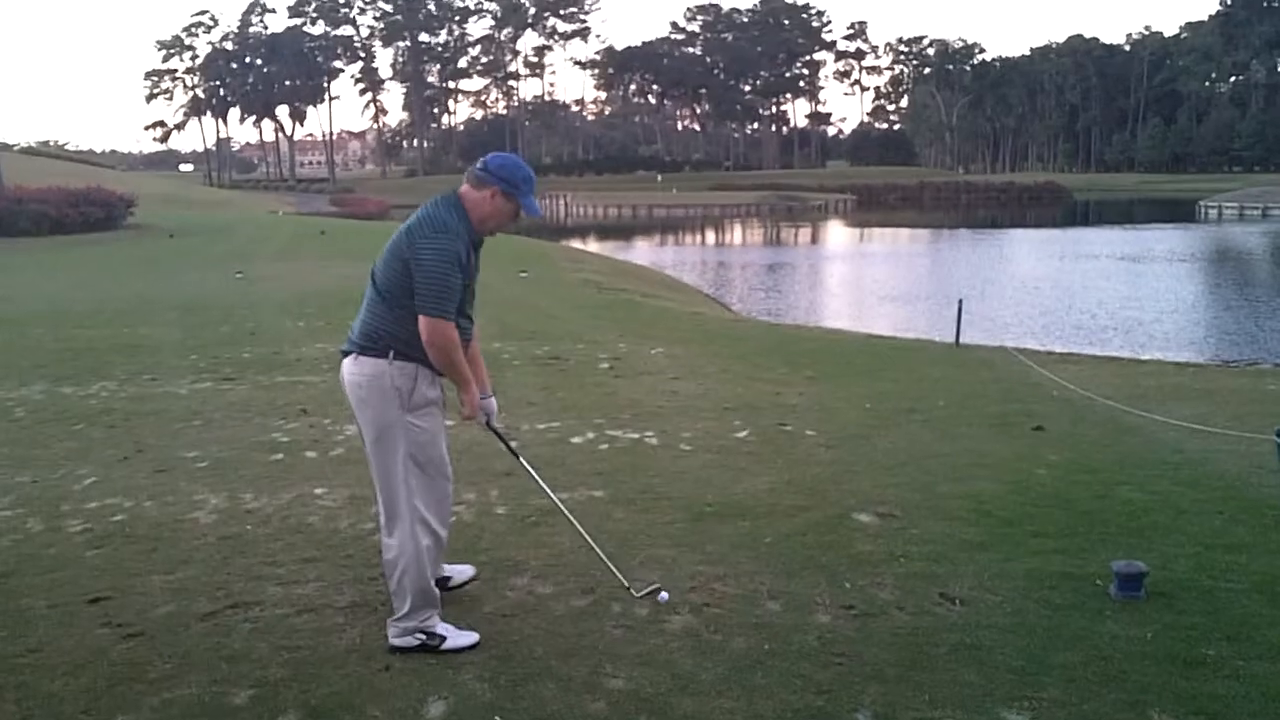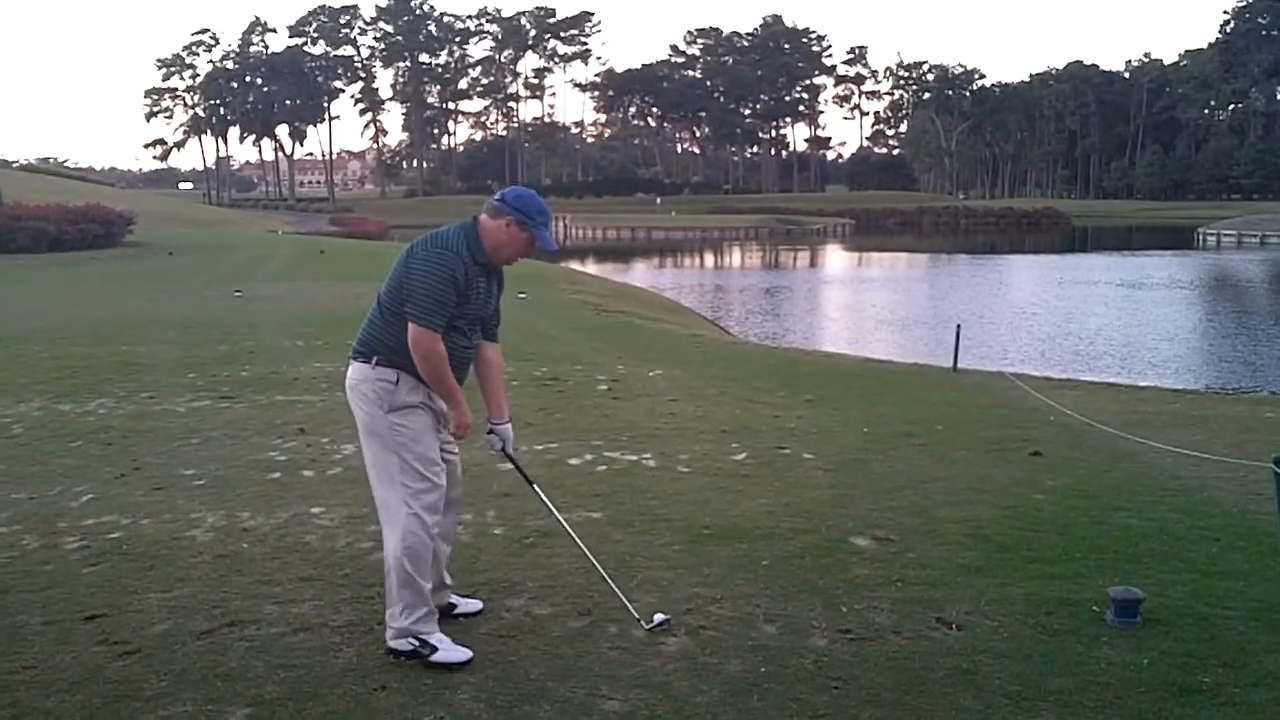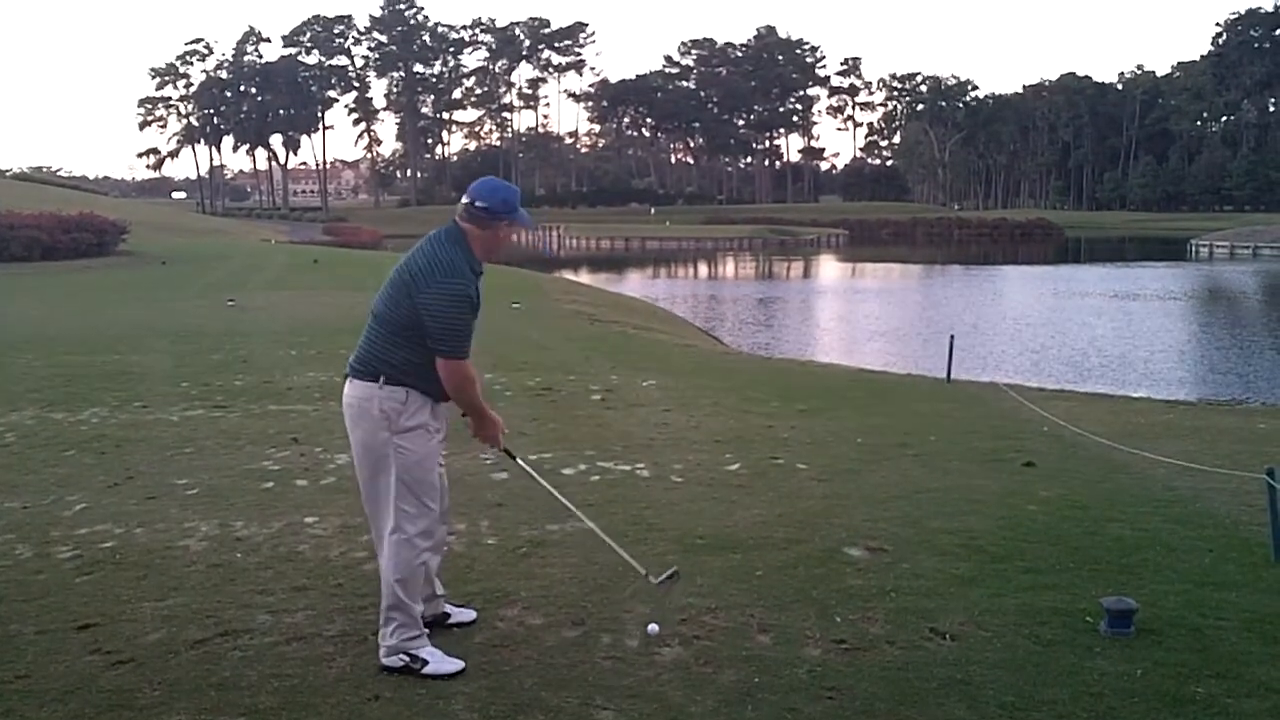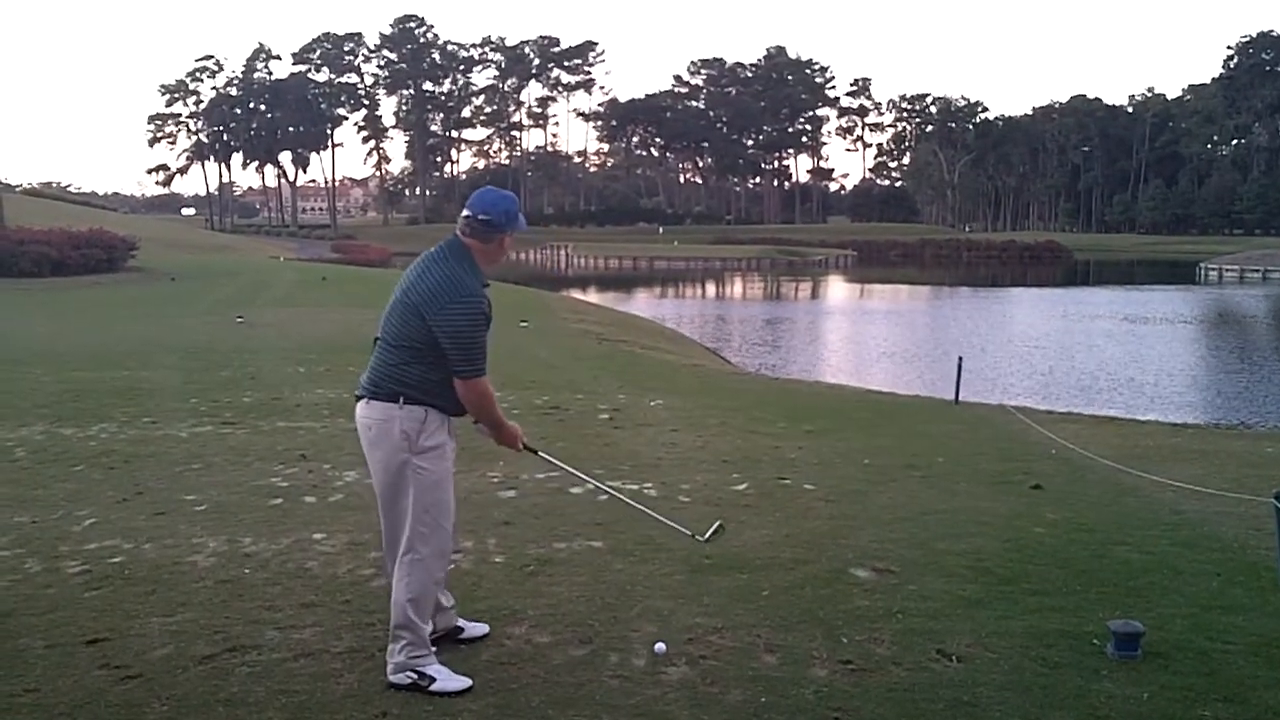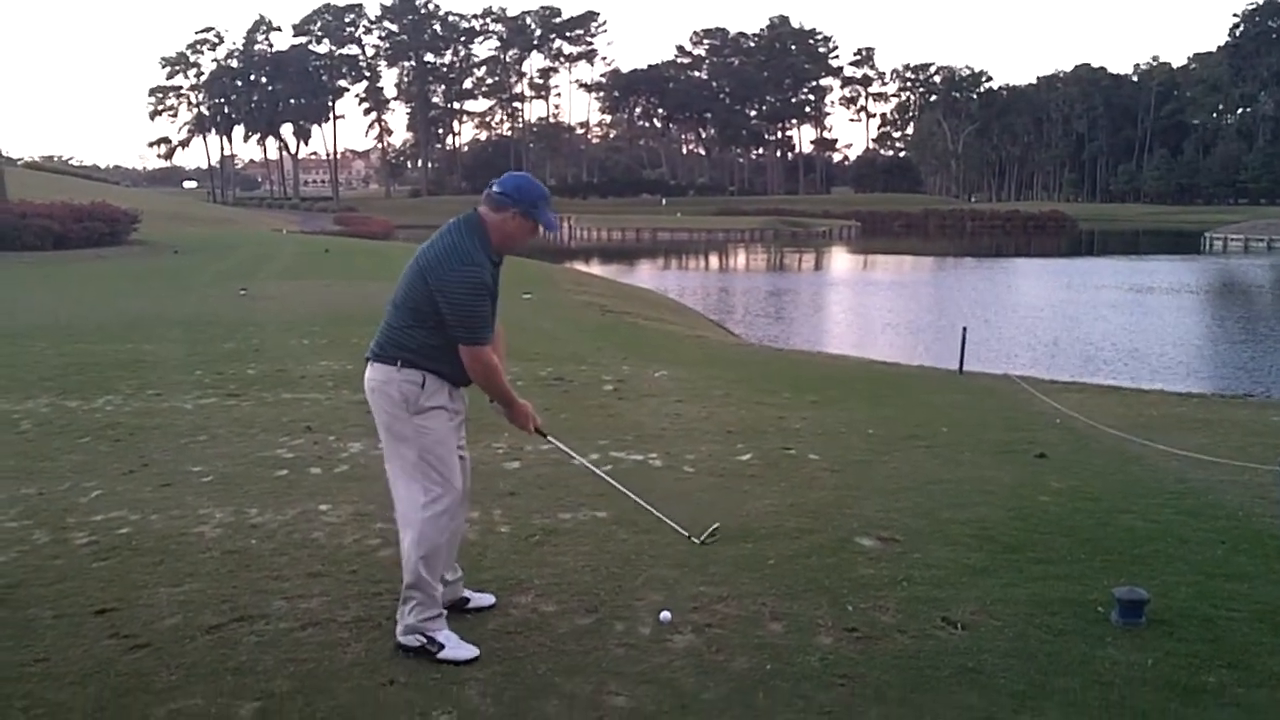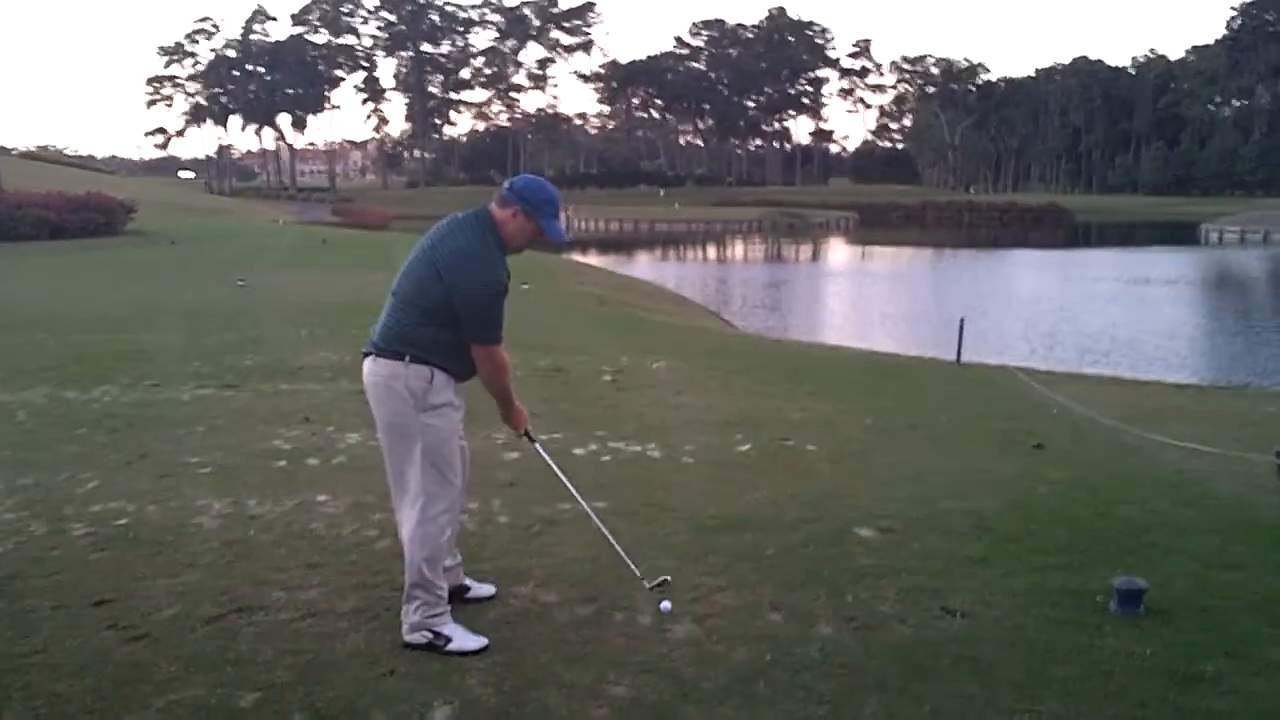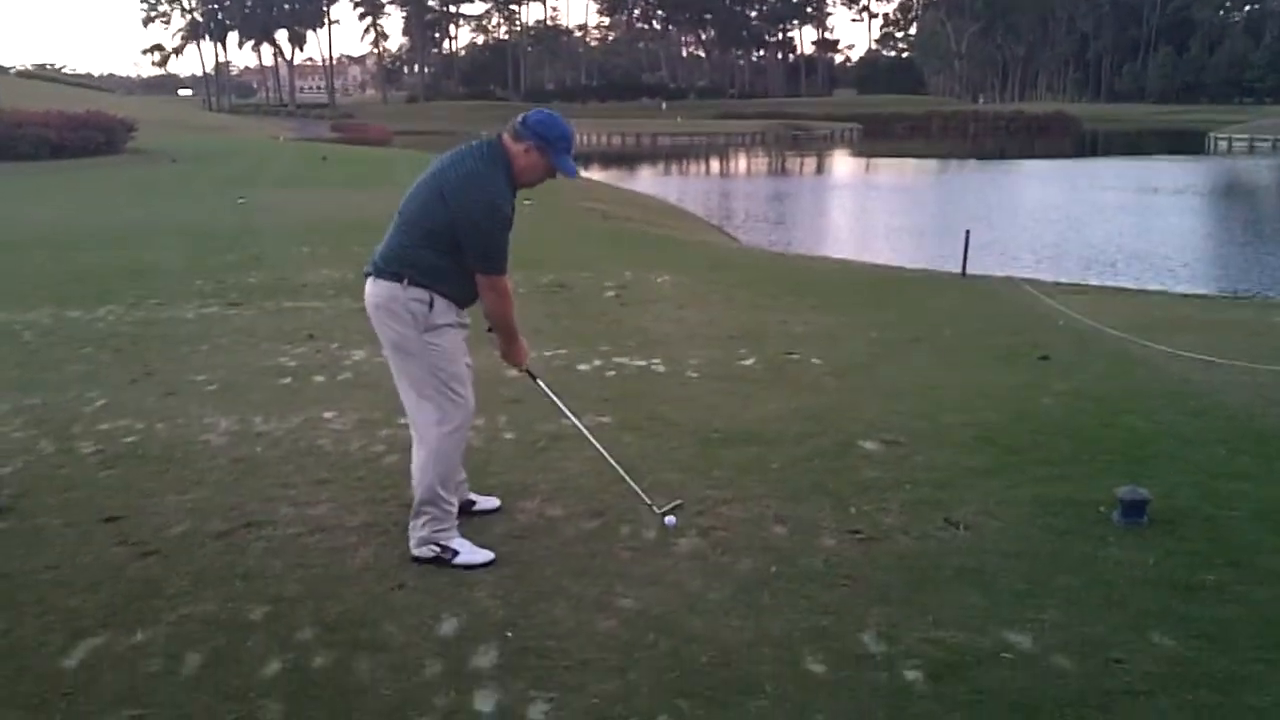
dt=0.4s
person 1, frame 1
left shoulder: (451, 225)
right shoulder: (442, 236)
left elbow: (459, 321)
right elbow: (436, 331)
left wrist: (484, 387)
right wrist: (466, 388)
left hip: (387, 367)
right hip: (392, 373)
left knee: (416, 485)
right knee: (418, 495)
left ankle: (424, 572)
right ankle: (413, 625)
person 1, frame 2
left shoulder: (489, 269)
right shoulder: (440, 255)
left elbow: (487, 344)
right elbow: (422, 339)
left wrist: (500, 416)
right wrist: (457, 406)
left hip: (424, 385)
right hip: (388, 382)
left knee: (443, 494)
right knee: (416, 501)
left ankle: (434, 594)
right ankle: (410, 629)
person 1, frame 3
left shoulder: (456, 258)
right shoulder: (447, 273)
left elbow: (457, 348)
right elbow: (452, 364)
left wrist: (478, 408)
right wrist: (482, 416)
left hip: (410, 396)
right hip: (389, 400)
left knee: (430, 507)
right knee: (409, 519)
left ankle: (427, 604)
right ankle: (401, 644)
person 1, frame 4
left shoulder: (441, 262)
right shoulder: (462, 294)
right elbow: (471, 386)
left wrist: (490, 420)
right wrist: (502, 429)
left hip: (405, 411)
right hip: (406, 420)
left knee: (433, 527)
right knee: (421, 539)
left ankle: (437, 619)
right ankle: (409, 662)
person 1, frame 5
left shoulder: (472, 242)
right shoulder: (464, 263)
left elbow: (487, 328)
right elbow: (476, 356)
left wrist: (504, 390)
right wrist: (512, 404)
left hip: (431, 380)
right hip: (408, 383)
left knee: (451, 488)
right knee: (434, 497)
left ankle: (445, 588)
right ankle: (420, 624)
person 1, frame 6
left shoulder: (466, 229)
right shoulder: (479, 262)
right elbow: (488, 354)
left wrist: (504, 391)
right wrist: (509, 407)
left hip: (412, 368)
right hip: (412, 377)
left knee: (449, 478)
right knee: (432, 494)
left ankle: (446, 576)
right ankle: (425, 622)
person 1, frame 7
left shoulder: (479, 158)
right shoulder: (487, 192)
right elbow: (492, 286)
right wrist: (511, 341)
left hip: (411, 290)
right hip: (412, 299)
left knee: (447, 402)
right knee: (447, 411)
left ankle: (451, 493)
right ankle: (433, 534)
